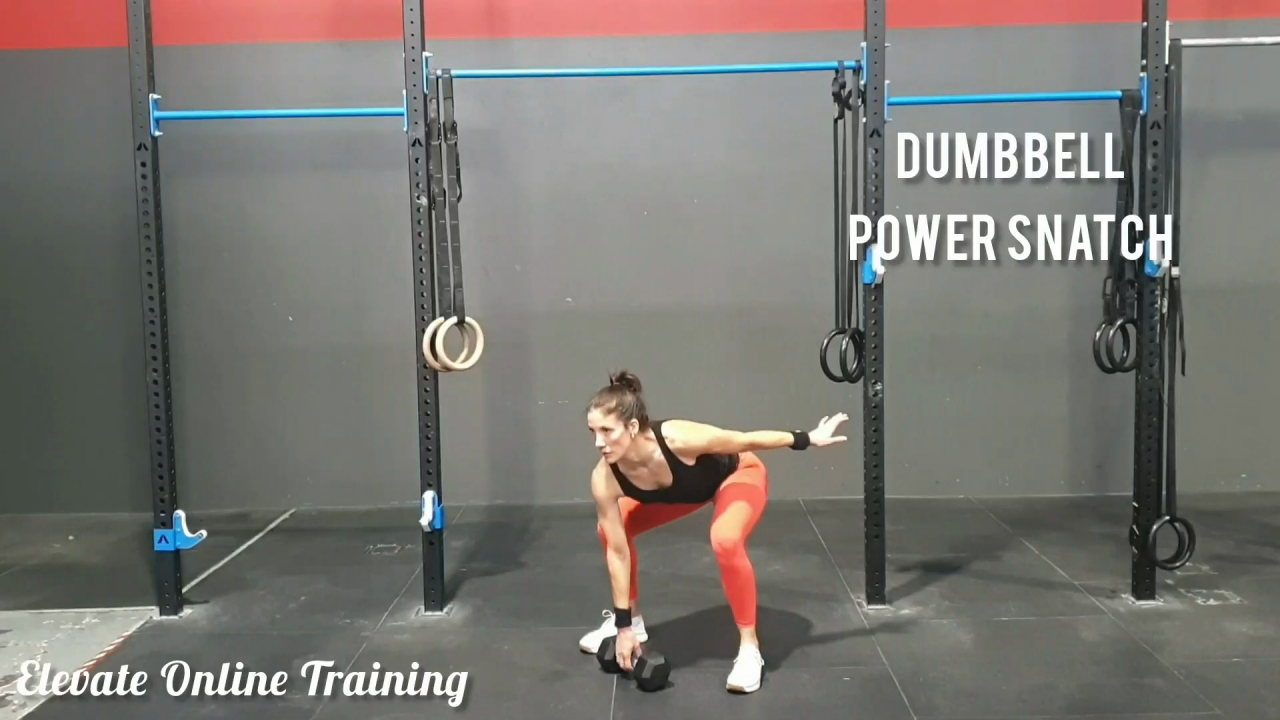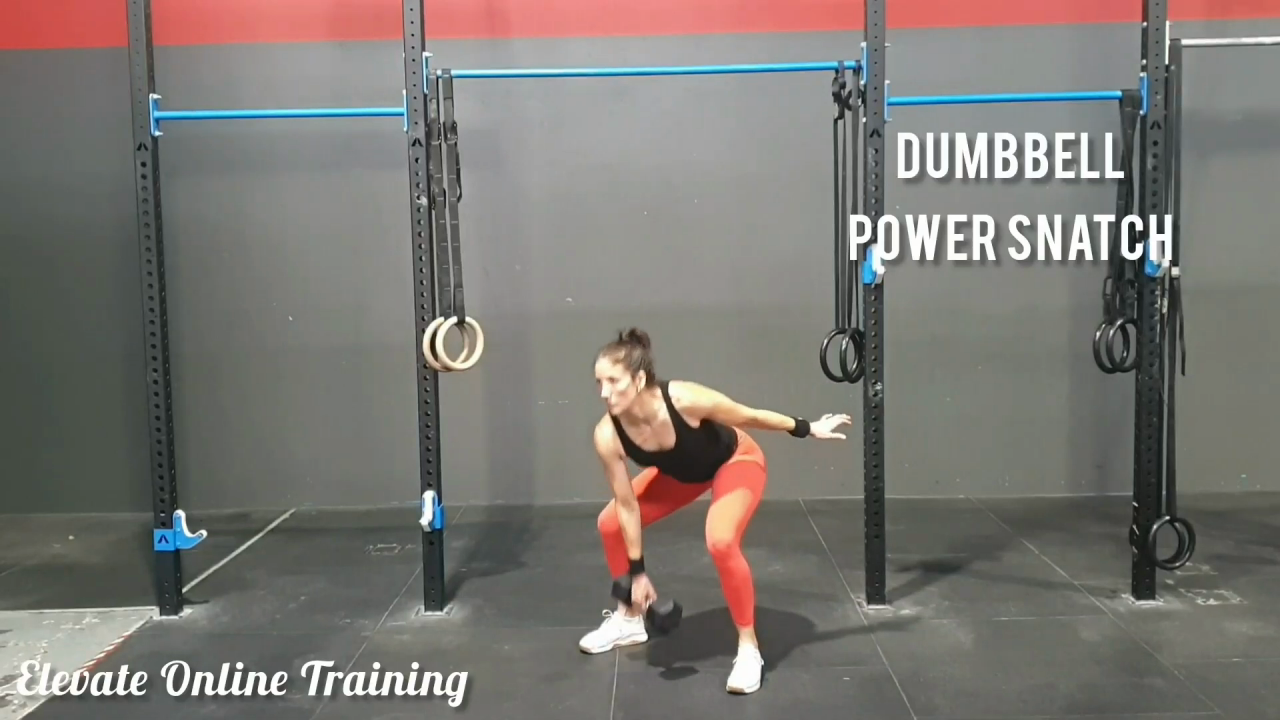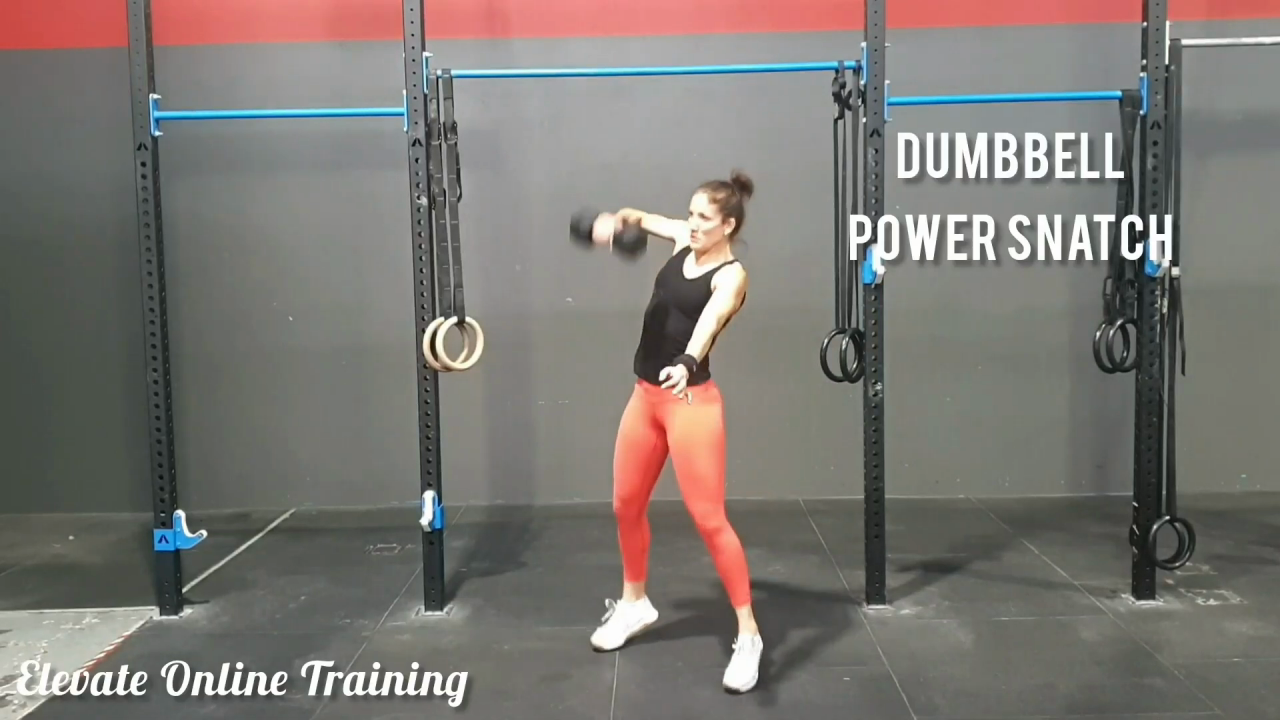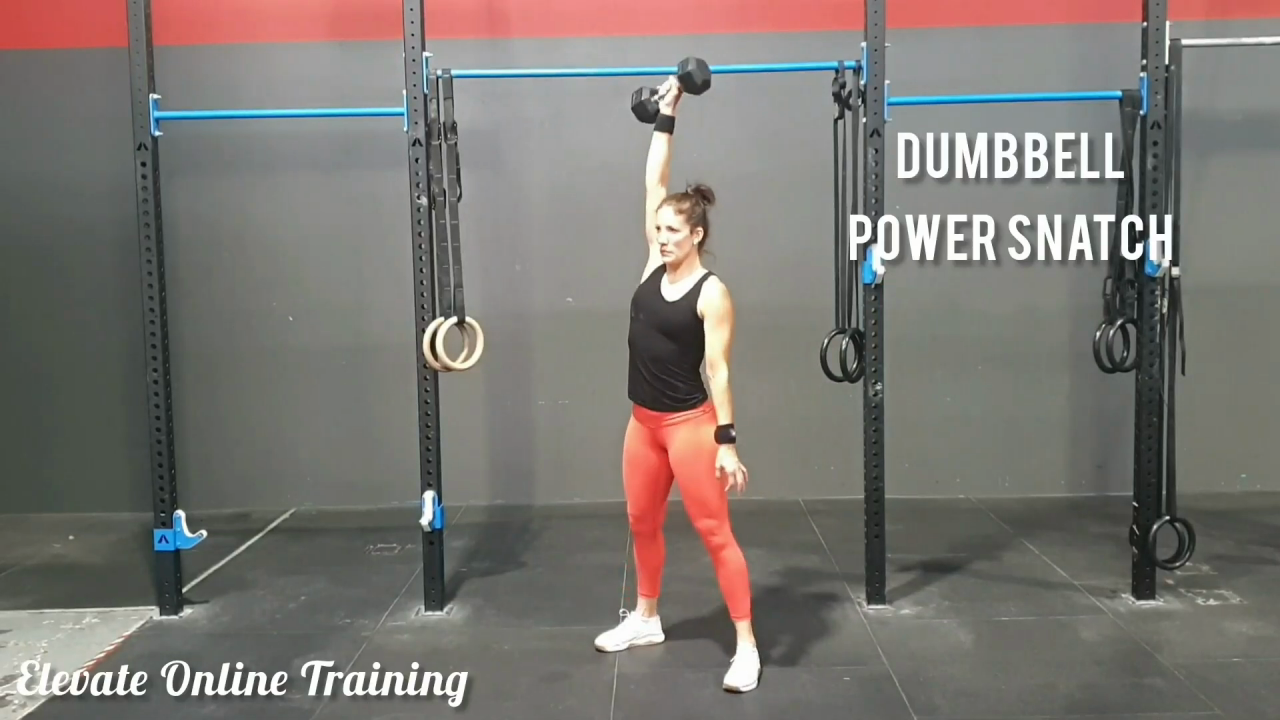
dt=0.5s
person 1, frame 1
left shoulder: (678, 440)
right shoulder: (605, 480)
left elbow: (747, 441)
right elbow: (617, 550)
left wrist: (806, 439)
right wrist: (623, 625)
left hip: (739, 473)
right hip: (689, 489)
left knee: (725, 540)
right knee: (610, 529)
left ankle: (750, 647)
right ankle: (632, 617)
person 1, frame 2
left shoulder: (684, 399)
right shoulder: (607, 435)
left elbow: (749, 417)
right elbow: (627, 504)
left wrist: (806, 429)
right wrist: (638, 572)
left hip: (736, 462)
right hip: (681, 474)
left knee: (720, 541)
right knee: (610, 524)
left ankle: (748, 648)
right ankle: (629, 618)
person 1, frame 3
left shoulder: (732, 275)
right shoulder: (681, 242)
left elbow: (709, 324)
right elbow: (634, 218)
left wrist: (685, 364)
right wrist: (612, 224)
left hip: (691, 406)
right hip: (646, 396)
left knee: (706, 518)
right knee: (626, 505)
left ankle: (748, 636)
right ankle: (635, 604)
person 1, frame 4
left shoulder: (712, 292)
right shoulder: (655, 265)
left elbow: (718, 371)
right elbow: (653, 182)
left wrist: (725, 442)
right wrist: (665, 117)
left hip: (689, 425)
right hip: (643, 423)
left knee: (713, 533)
right knee: (641, 523)
left ankle: (746, 646)
right ankle: (645, 619)
